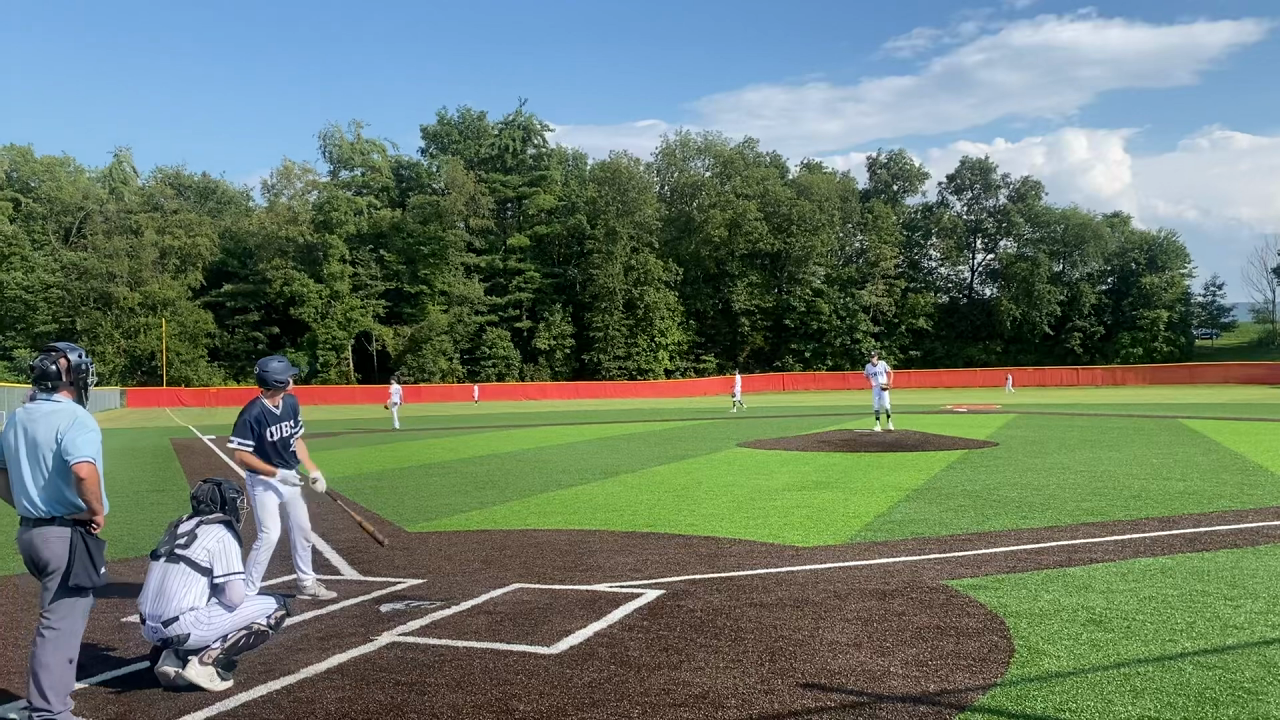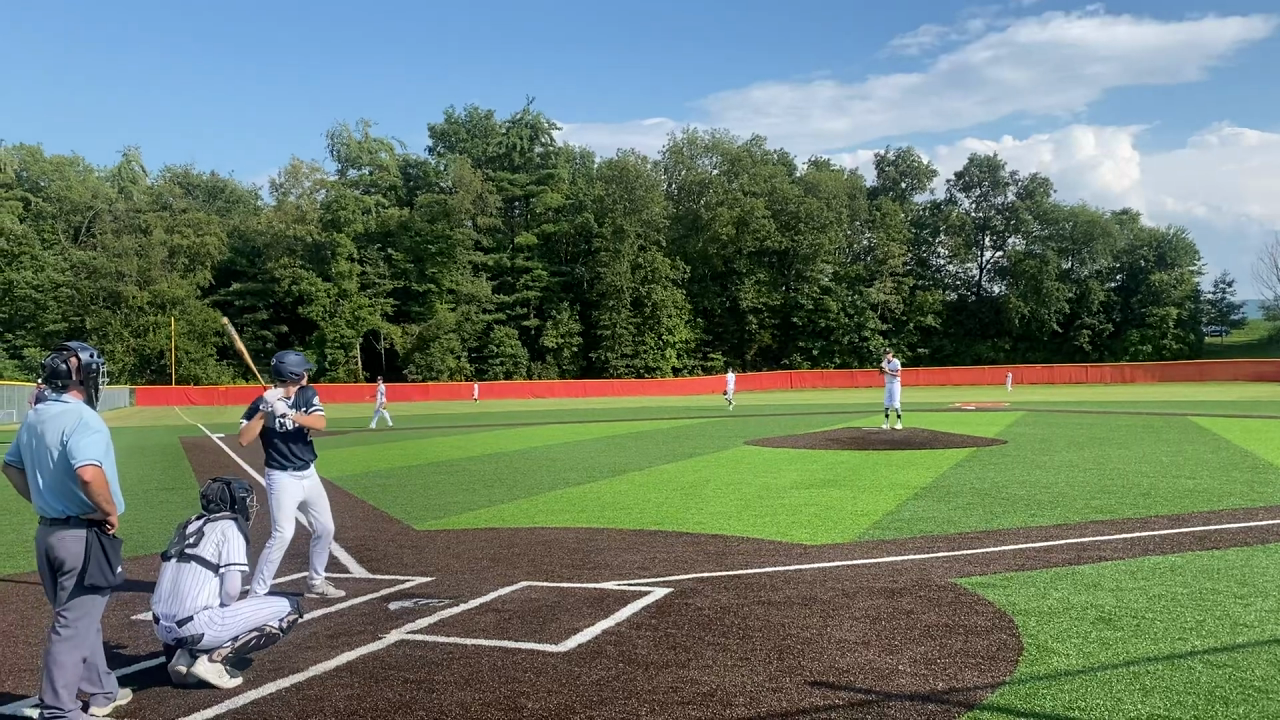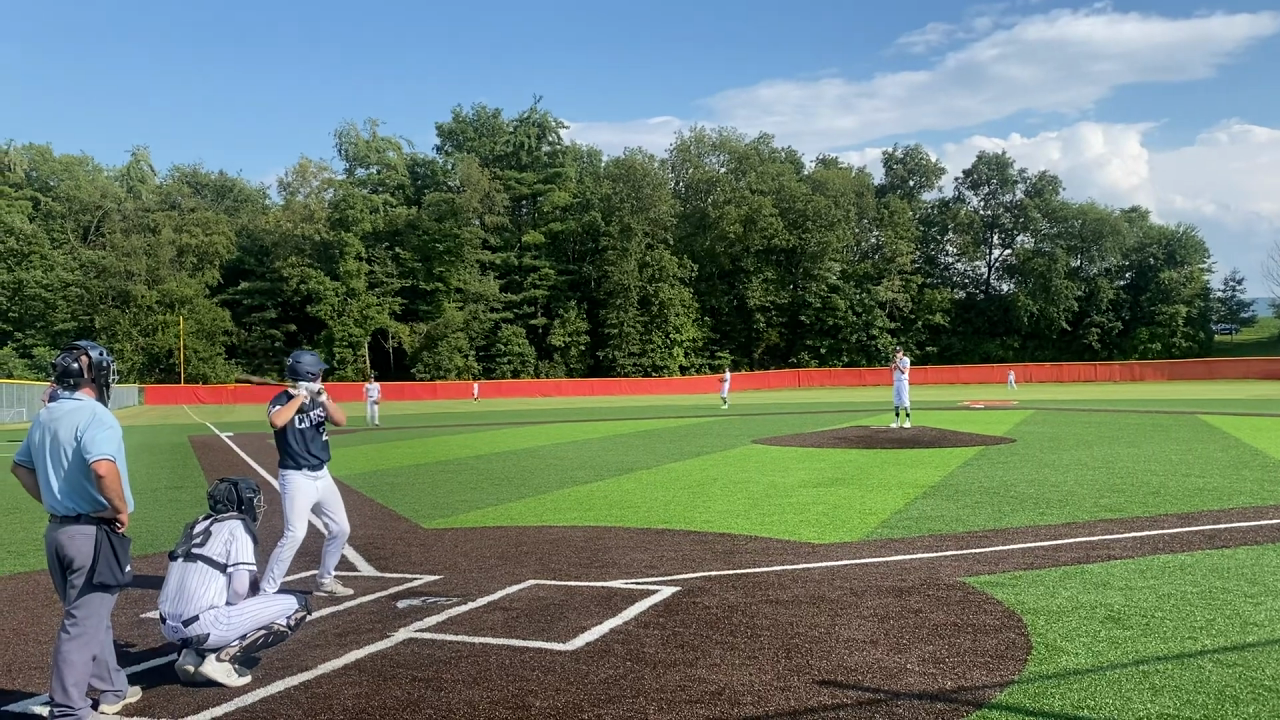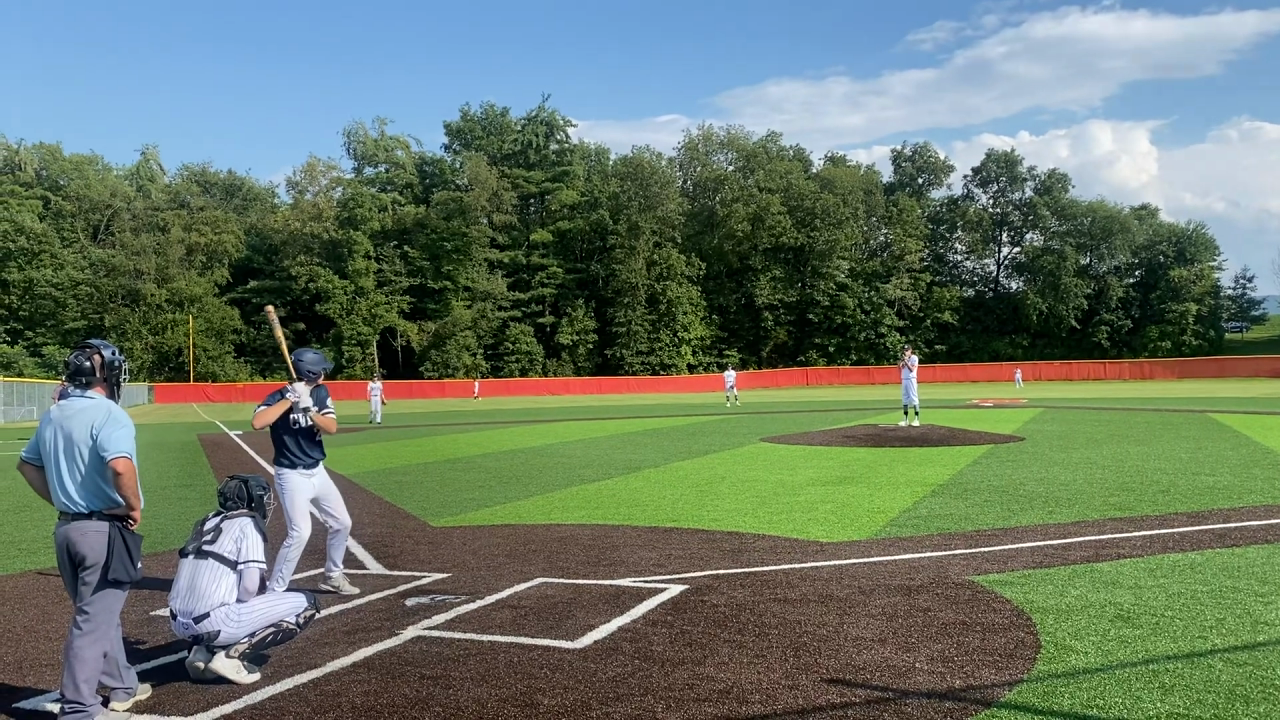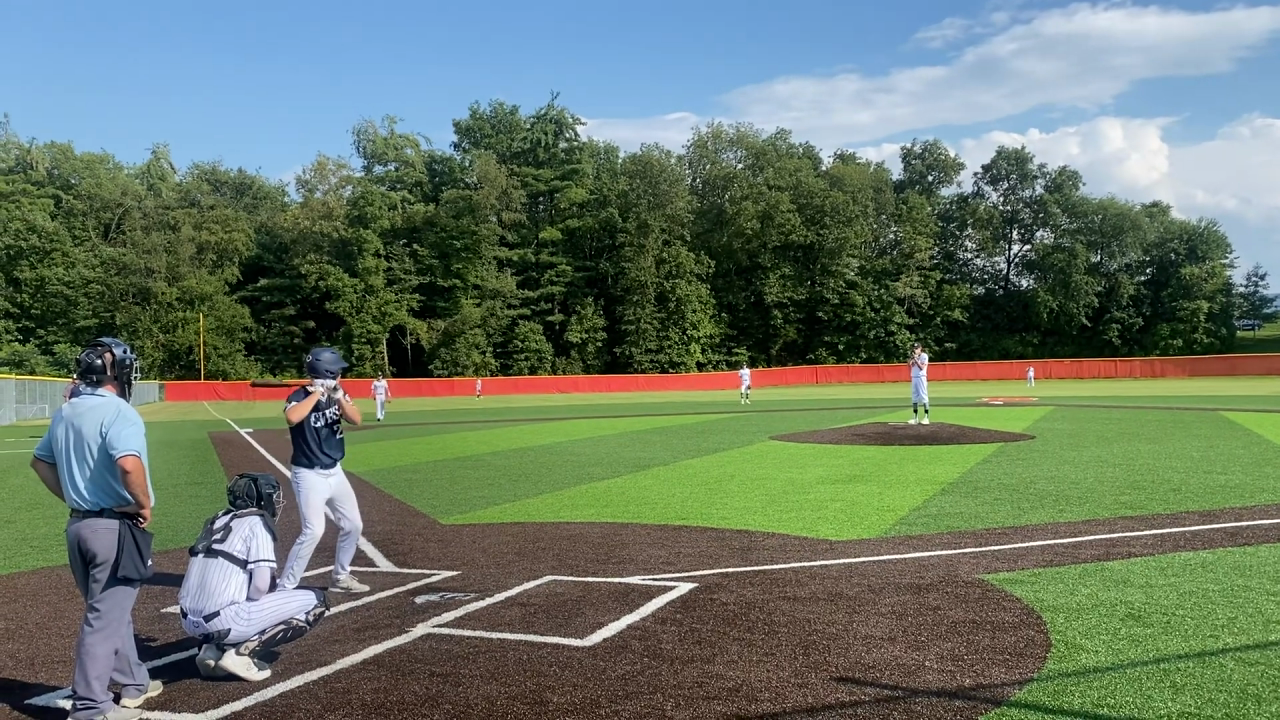
dt=0.7s
person 1, frame 1
right shoulder: (76, 418)
right elbow: (84, 471)
right wrist: (96, 511)
right hip: (67, 535)
left knee: (65, 613)
right knee: (59, 625)
person 1, frame 2
left shoulder: (34, 417)
right shoulder: (83, 418)
right elbow: (89, 474)
right wrist: (110, 512)
left hip: (48, 531)
right hip: (83, 534)
left knee: (82, 617)
right knee: (73, 625)
person 1, frame 3
left shoulder: (45, 416)
right shoulder: (95, 415)
left elbow: (21, 466)
right elbow: (102, 468)
right wrist: (120, 510)
left hip: (58, 529)
right hip: (93, 532)
left knee: (92, 614)
right knee: (83, 622)
left ankle: (112, 689)
person 1, frame 4
left shoulder: (52, 415)
right shoulder: (108, 413)
left elbow: (27, 464)
right elbow: (120, 466)
right wrist: (134, 507)
left hip: (67, 528)
right hip: (103, 530)
left knee: (100, 612)
right knee: (95, 619)
left ankle: (122, 686)
person 1, frame 5
left shoulder: (64, 413)
right shoulder: (118, 411)
left elbow: (40, 461)
right elbow: (128, 464)
right wrist: (144, 504)
left hip: (78, 525)
right hip: (114, 527)
left knee: (112, 608)
right knee: (105, 615)
left ankle: (133, 683)
person 2, frame 1
left shoulder: (291, 402)
right shoulder: (252, 413)
right elbow: (240, 455)
left wrist: (312, 470)
right wrist: (276, 474)
left hip: (289, 477)
right hip: (263, 481)
left knee: (302, 529)
right knee: (269, 536)
left ankle: (307, 584)
right ankle: (246, 595)
person 2, frame 2
left shoulder: (308, 394)
right shoulder: (262, 401)
left elbow: (320, 423)
right elbow: (243, 440)
left wrist: (288, 413)
right wrist: (264, 412)
left hip: (309, 474)
right hip: (282, 478)
left knee: (325, 529)
right knee: (282, 535)
left ankle: (316, 583)
right ankle: (256, 595)
person 2, frame 3
left shoulder: (318, 395)
right shoulder: (282, 399)
left elbow: (341, 421)
right elbow: (277, 422)
left wrist: (322, 398)
right wrist: (301, 395)
left hip: (322, 475)
right hip: (296, 478)
left knee: (340, 529)
right knee: (294, 535)
left ankle: (325, 581)
right ankle: (265, 593)
person 2, frame 4
left shoulder: (320, 392)
right shoulder: (278, 397)
left elbow: (332, 428)
right elbow: (257, 423)
left wrist: (309, 409)
right wrist: (289, 398)
left hip: (318, 472)
right hip: (292, 476)
left knee: (341, 523)
right knee: (300, 534)
left ankle: (333, 576)
right ankle: (274, 591)
person 2, frame 5
left shoulder: (336, 392)
right shoulder: (300, 396)
left elbow: (356, 419)
right elbow: (293, 418)
left wrist: (338, 395)
right wrist: (317, 392)
left hip: (335, 472)
right hip: (308, 475)
left knee: (353, 525)
right knee: (313, 531)
left ankle: (340, 577)
right ankle: (284, 588)
person 3, frame 1
left shoulder: (179, 526)
right shoulder: (222, 532)
right elbow: (235, 597)
left hip: (150, 628)
right hip: (182, 627)
right knee: (275, 607)
left ankle: (173, 658)
right ankle: (204, 662)
person 3, frame 2
left shoulder: (189, 526)
right shoulder: (230, 526)
right elbow: (231, 590)
right wrist: (224, 613)
left hip: (162, 627)
right hip: (195, 626)
right knee: (289, 608)
left ankle: (186, 655)
right ankle: (214, 660)
person 3, frame 3
left shoulder: (197, 525)
right shoulder: (238, 526)
right elbow: (239, 589)
left hip: (169, 626)
right hip: (202, 625)
right knee: (297, 606)
left ankle: (193, 654)
right ankle: (222, 659)
person 3, frame 4
left shoulder: (206, 522)
right shoulder: (248, 524)
right elbow: (249, 587)
right wrist: (237, 615)
left hip: (179, 623)
right hip: (212, 622)
right knee: (306, 604)
left ankle: (204, 651)
right ankle: (232, 655)
person 3, frame 5
left shoulder: (216, 521)
right shoulder: (257, 523)
right elbow: (261, 585)
right wrist: (249, 612)
left hip: (190, 621)
right hip: (222, 621)
right knee: (316, 601)
left ankle: (213, 649)
right ankle: (242, 653)
